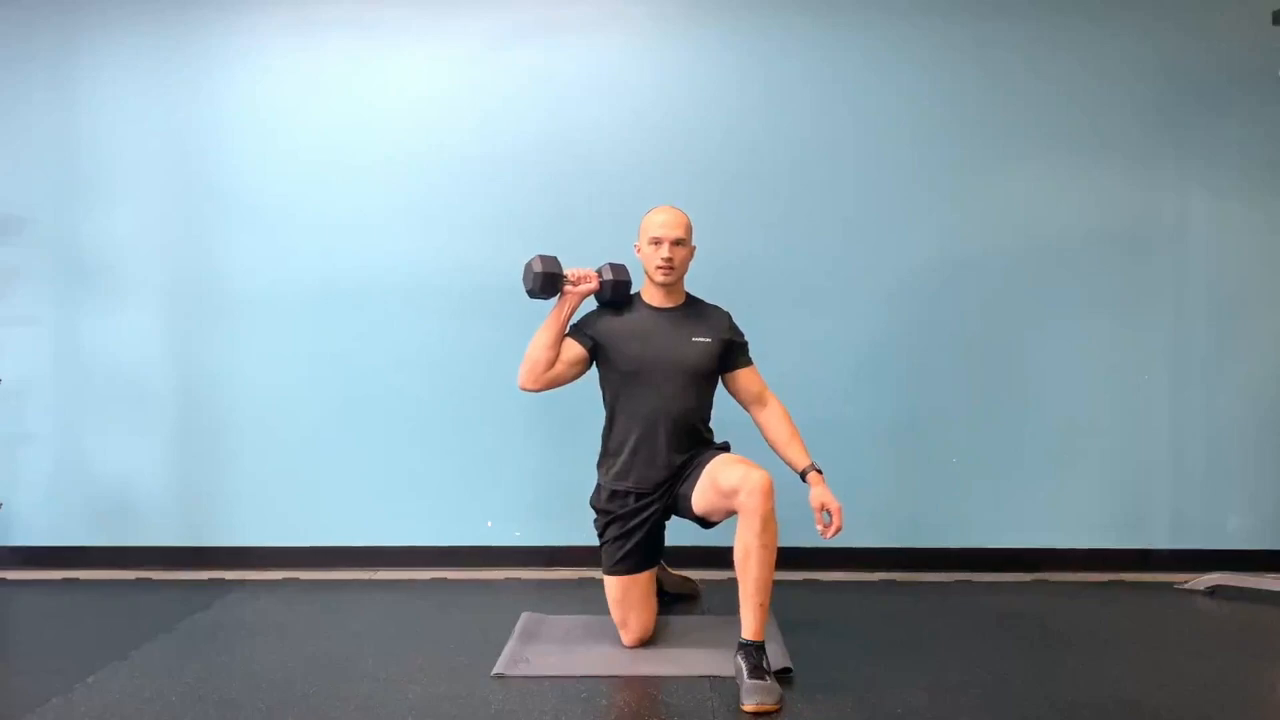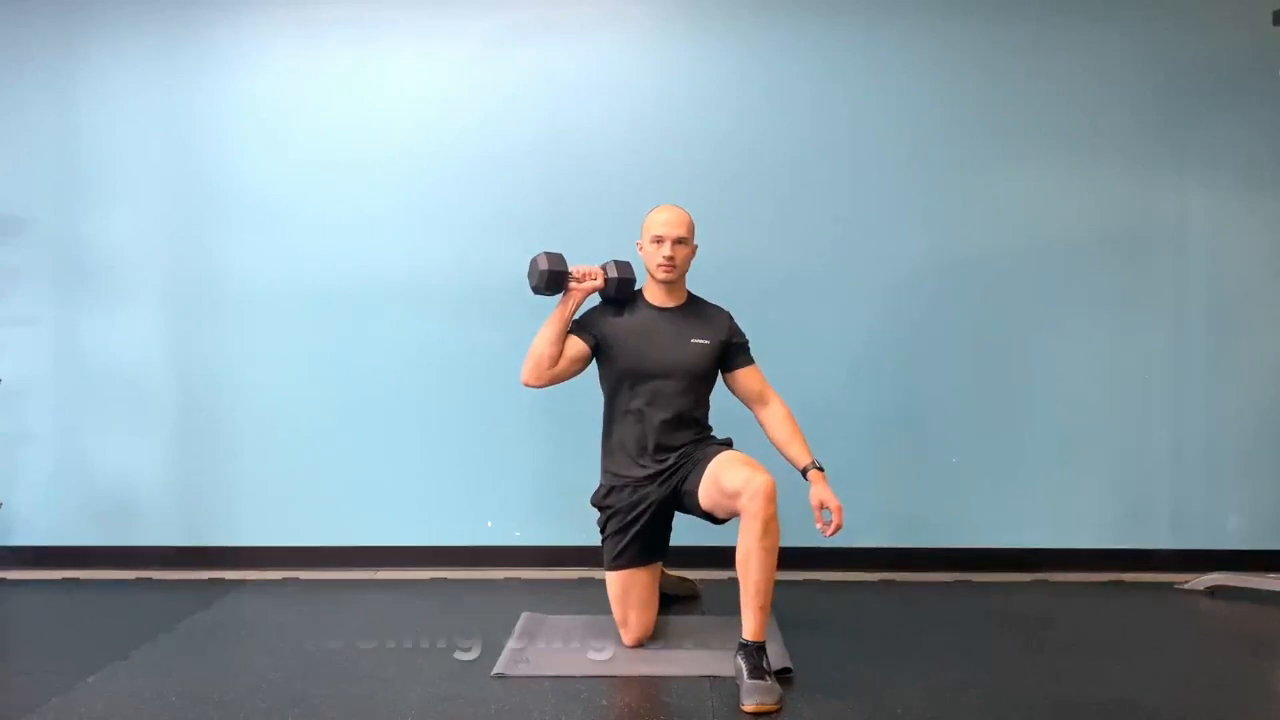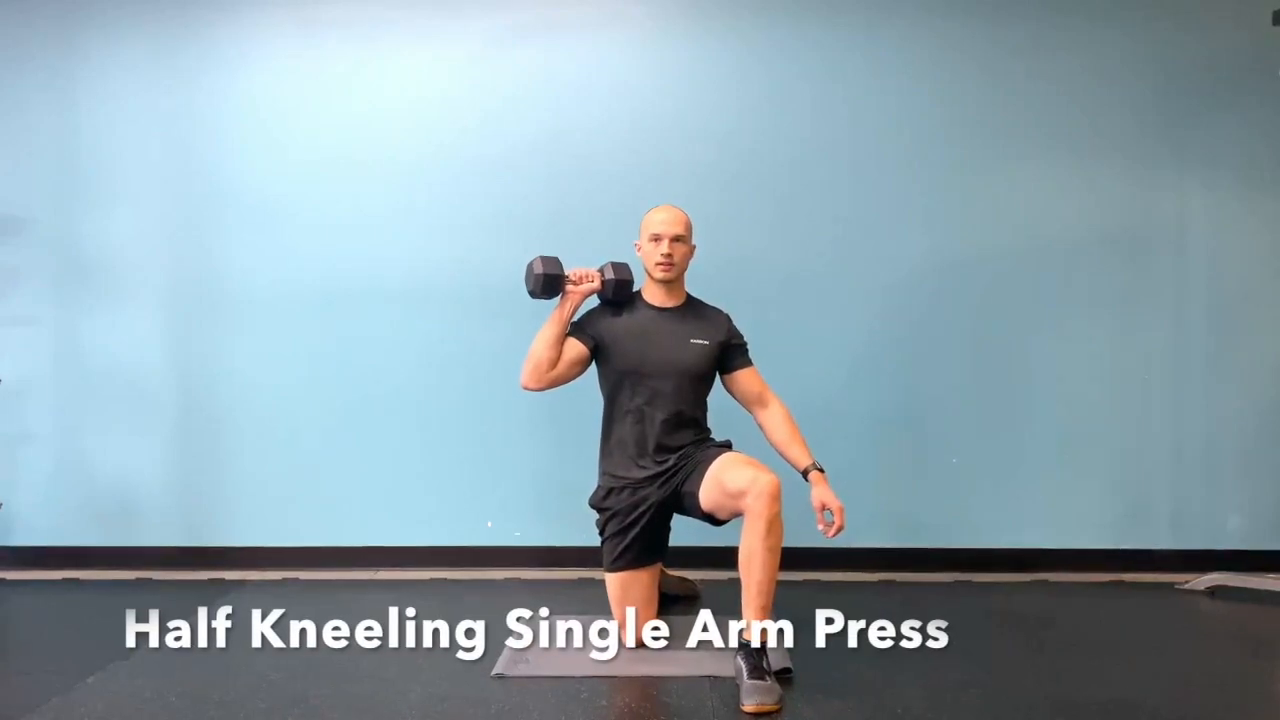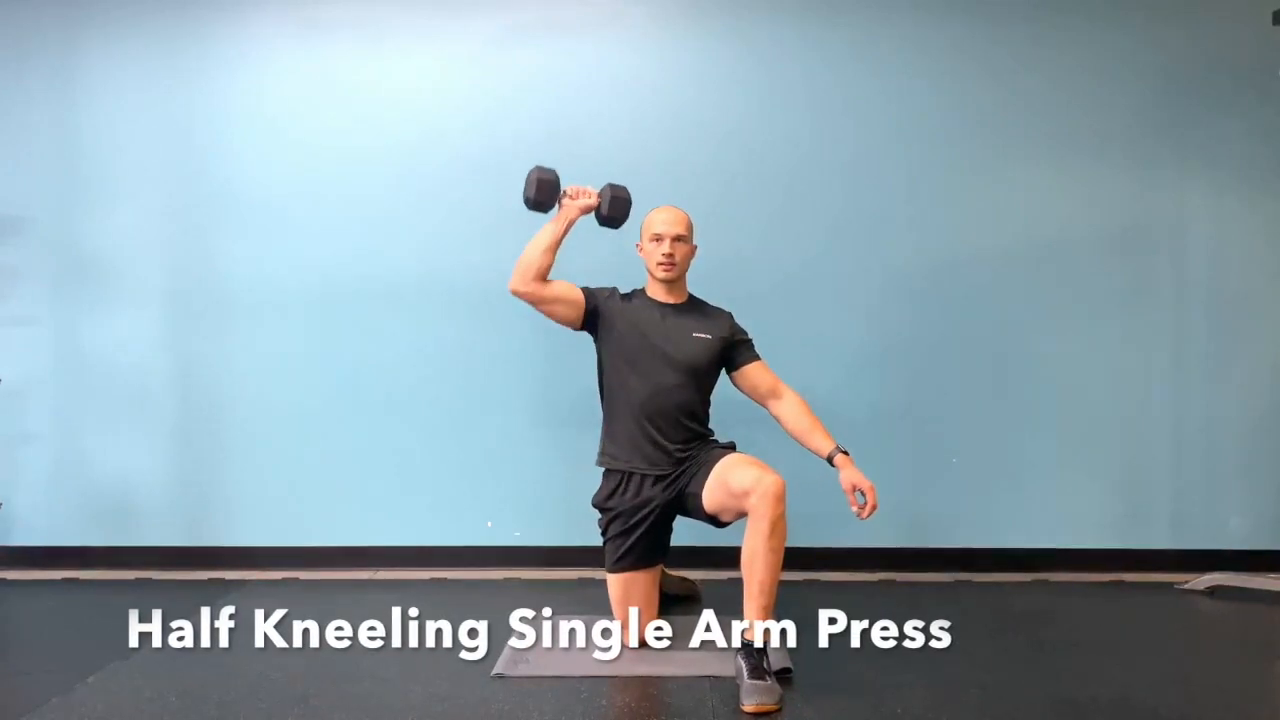
dt=0.5s
person 1, frame 1
left shoulder: (717, 324)
right shoulder: (606, 321)
left elbow: (761, 404)
right elbow: (532, 379)
left wrist: (812, 476)
right wrist: (566, 304)
left hip: (694, 469)
right hip: (627, 486)
left knee: (756, 485)
right knee: (634, 635)
left ankle: (751, 652)
right ankle: (653, 576)
person 1, frame 2
left shoulder: (717, 324)
right shoulder: (607, 318)
left elbow: (765, 402)
right elbow: (535, 375)
left wrist: (814, 473)
right wrist: (569, 301)
left hip: (694, 460)
right hip: (629, 480)
left knee: (759, 488)
right knee: (635, 635)
left ankle: (751, 651)
right ankle: (655, 579)
person 1, frame 3
left shoulder: (715, 325)
right shoulder: (606, 319)
left elbow: (763, 404)
right elbow: (534, 378)
left wrist: (815, 476)
right wrist: (567, 305)
left hip: (692, 462)
right hip: (627, 481)
left knee: (763, 487)
right knee: (634, 636)
left ankle: (752, 650)
right ankle: (655, 578)
person 1, frame 4
left shoulder: (718, 324)
right shoulder: (609, 310)
left elbow: (776, 395)
right elbow: (525, 283)
left wrist: (839, 458)
right wrist: (568, 214)
left hip: (695, 464)
right hip: (630, 481)
left knee: (767, 488)
right knee: (634, 633)
left ankle: (753, 651)
right ankle: (662, 579)
